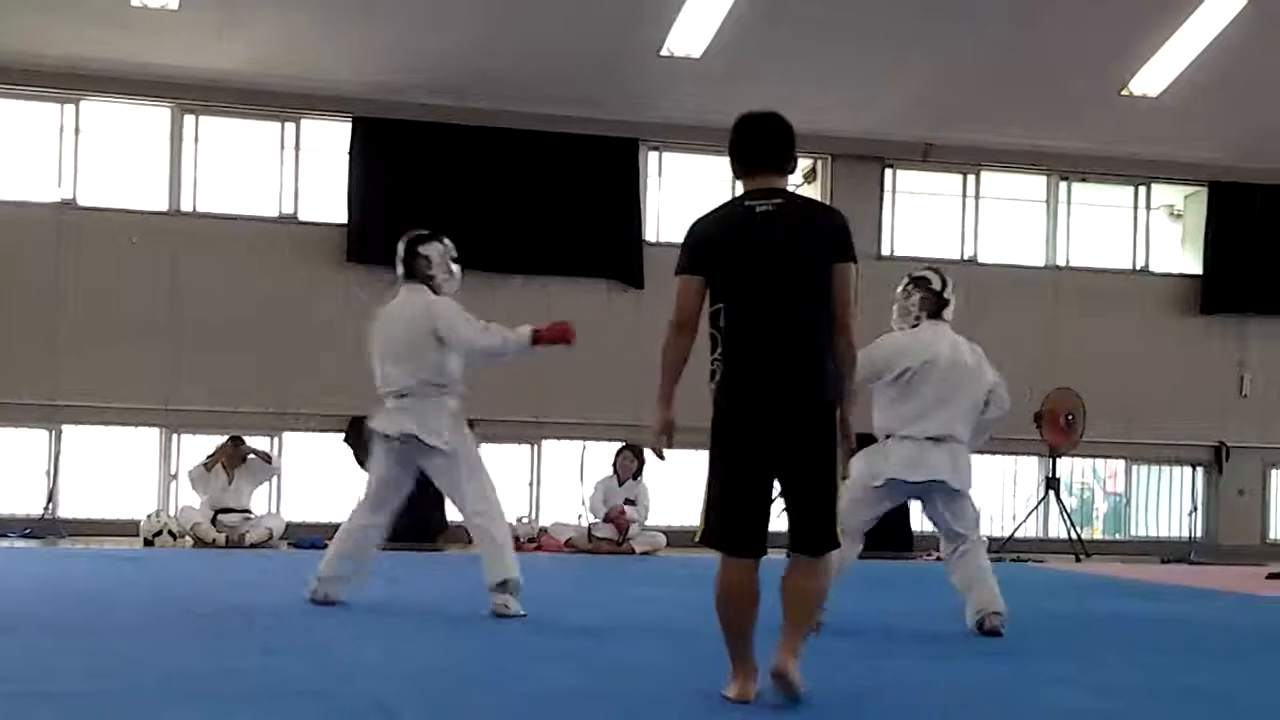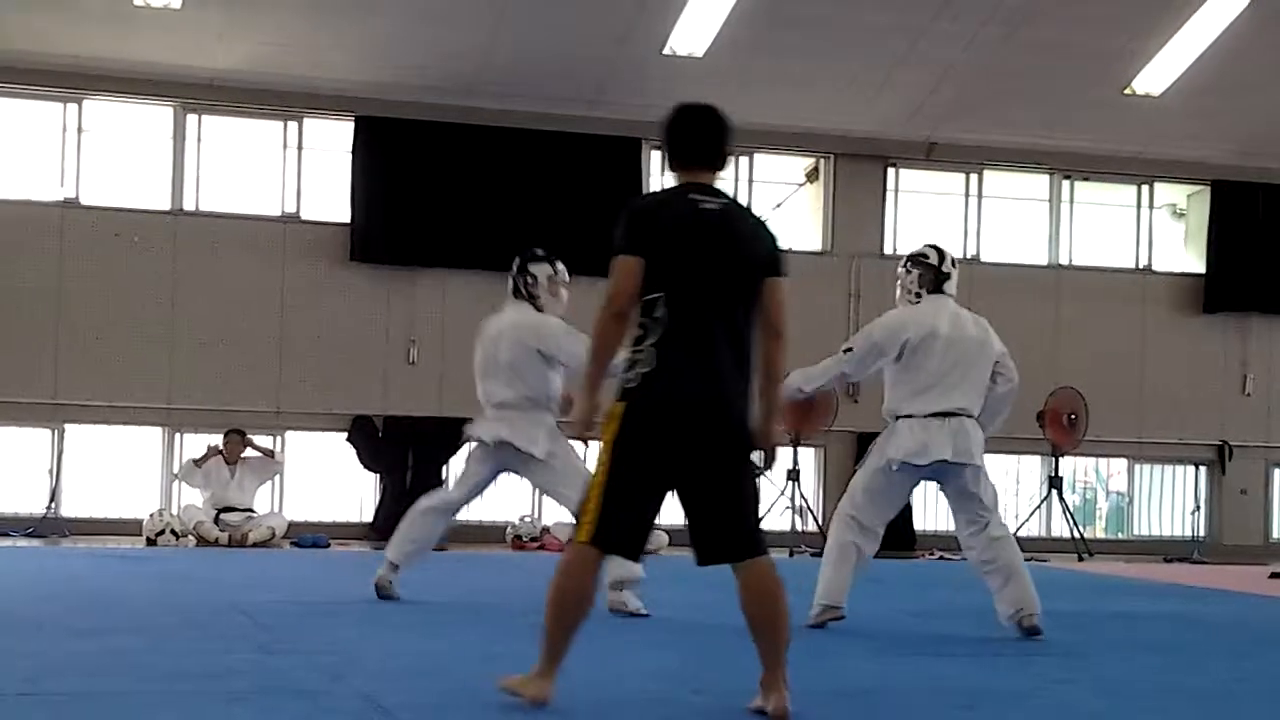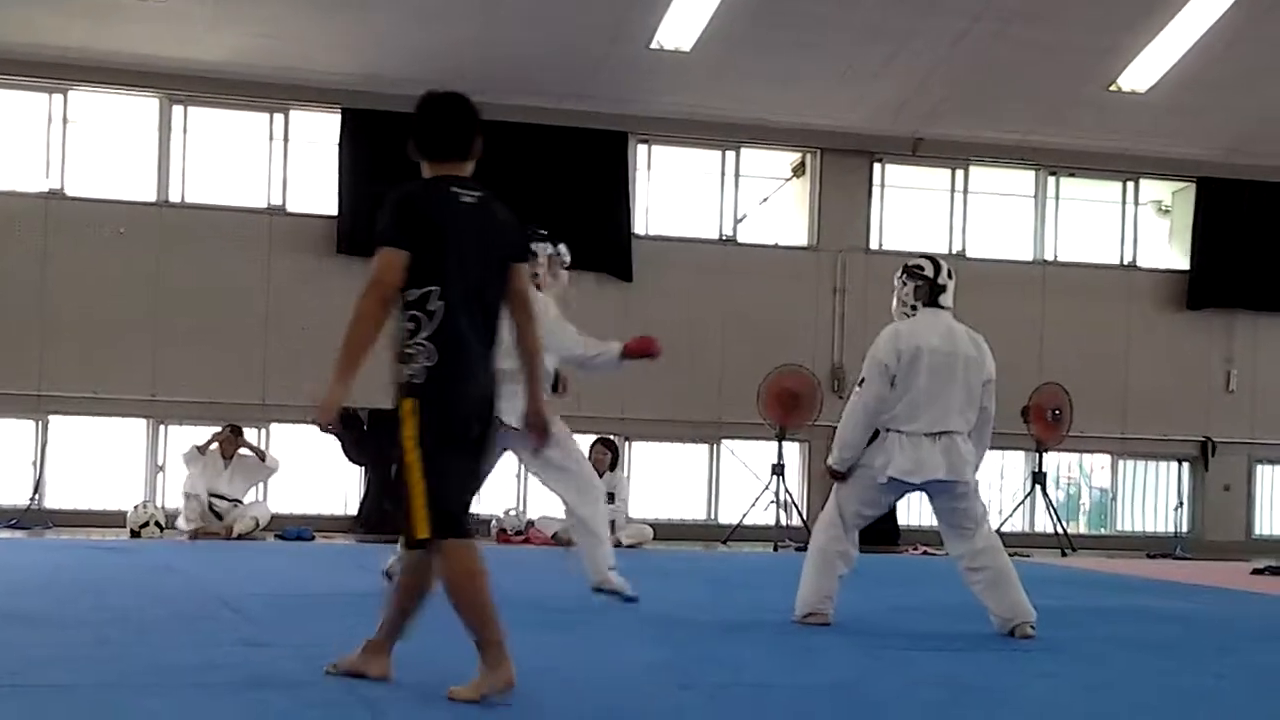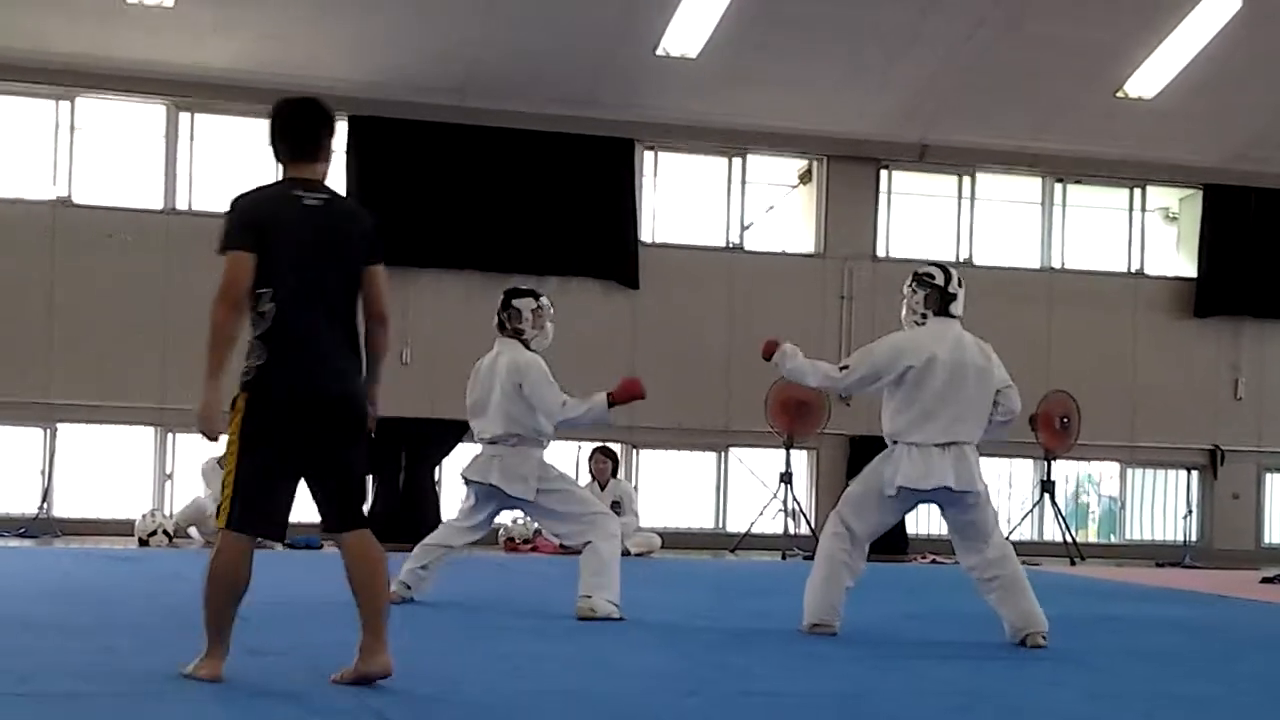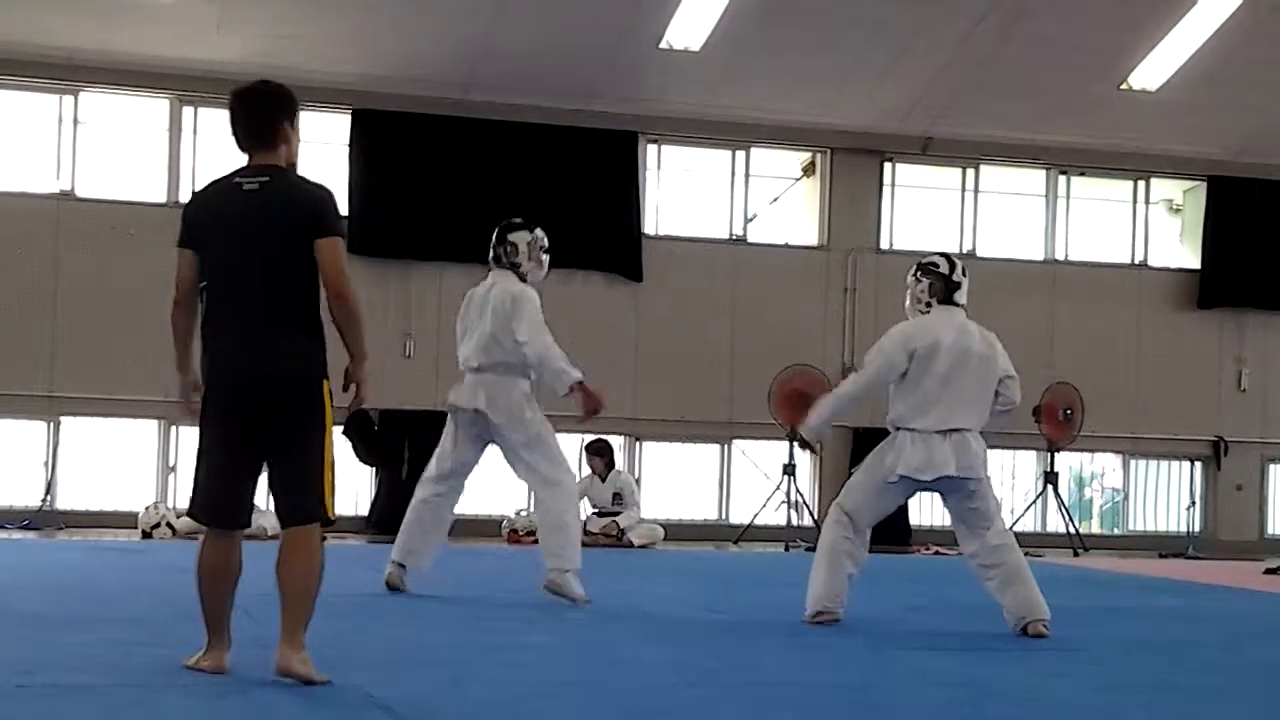
dt=0.7s
person 1, frame 1
left shoulder: (709, 230)
right shoulder: (829, 224)
left elbow: (682, 326)
right elbow: (843, 322)
left wrist: (664, 403)
right wrist: (841, 397)
left hip: (739, 408)
right hip: (811, 405)
left knee: (738, 551)
right knee: (811, 546)
left ankle: (742, 674)
right ankle: (788, 652)
person 1, frame 2
left shoulder: (646, 216)
right shoulder: (755, 232)
left elbow: (617, 313)
right elbow: (772, 333)
left wrist: (588, 394)
right wrist: (766, 417)
left hip: (652, 403)
right hip: (725, 412)
left knee: (592, 541)
right knee: (748, 552)
person 1, frame 3
left shoulder: (409, 204)
right shoulder: (500, 217)
left elbow: (377, 297)
right elbow: (523, 313)
left wrist: (339, 381)
right wrist: (535, 396)
left hip: (429, 390)
right hip: (477, 392)
left knee: (442, 536)
right knee: (431, 531)
left ankle: (495, 660)
right ankle: (378, 650)
person 1, frame 4
left shoulder: (255, 208)
right shoulder: (355, 220)
left elbow: (231, 299)
right elbow: (378, 314)
left wrist: (212, 385)
right wrist: (368, 382)
left hip: (272, 391)
right hip: (338, 393)
left knee: (238, 528)
right knee: (352, 524)
left ankle: (212, 655)
right ankle: (374, 650)
person 1, frame 5
left shoulder: (203, 204)
right shoulder: (312, 199)
left elbow: (184, 300)
right elbow: (339, 293)
left wrist: (185, 369)
right wrist: (357, 363)
left hip: (228, 380)
right hip: (298, 379)
left knee: (222, 523)
right knee: (303, 520)
left ankle: (215, 647)
right ankle: (293, 648)
person 2, frame 1
left shoulder: (902, 345)
right shoulder: (972, 353)
left elbow: (849, 375)
right elbow: (998, 404)
left hip: (898, 457)
right hip: (949, 463)
left knee: (838, 525)
right knee: (963, 540)
right ankle: (989, 611)
person 2, frame 2
left shoulder: (903, 321)
right shoulder: (979, 327)
left elbow: (847, 363)
right elbow: (1007, 382)
left wrist: (793, 383)
right wrist: (976, 427)
left hip: (910, 437)
right hip: (961, 440)
left knee: (856, 518)
right knee: (984, 526)
left ankle: (829, 603)
right ankle: (1024, 610)
person 2, frame 3
left shoulder: (896, 337)
right shoulder: (975, 344)
left elbow: (867, 403)
right elbow: (983, 415)
left wrist: (841, 458)
right wrist: (970, 464)
left hip: (898, 452)
right hip: (952, 456)
left knee: (838, 518)
right knee: (974, 537)
left ankle: (815, 606)
right ankle: (1018, 617)
person 2, frame 4
left shoulder: (905, 345)
right shoulder: (982, 352)
left elbow: (840, 378)
right elbow: (1008, 406)
left wrist: (786, 356)
left hip: (906, 463)
right hip: (959, 466)
left knee: (845, 530)
right knee: (987, 548)
left ankle: (820, 617)
right ankle: (1030, 628)
person 2, frame 5
left shoulder: (909, 333)
right shoulder: (986, 341)
left elbow: (860, 385)
right elbow: (1009, 396)
left wrist: (813, 424)
left hip: (909, 450)
right hip: (963, 453)
left knee: (847, 519)
right knee: (989, 535)
left ankle: (824, 606)
right ankle: (1031, 616)
person 3, frame 1
left shoulder: (385, 315)
right shoulder: (439, 309)
right elbow: (480, 340)
right wrist: (539, 335)
left hip: (394, 422)
right hip: (437, 421)
left knee: (373, 509)
right knee: (482, 507)
left ankle: (324, 583)
right ankle: (502, 590)
person 3, frame 2
left shoulder: (491, 327)
right shoulder: (541, 327)
right elbow: (591, 357)
left hip: (494, 431)
right hip: (533, 435)
left knee: (447, 501)
left ankle: (389, 570)
right ankle: (619, 588)
person 3, frame 3
right shoulder: (533, 302)
right elbow: (571, 348)
left wrist: (546, 376)
right wrist: (624, 350)
right hip: (520, 407)
right knee: (584, 487)
right ankle: (603, 572)
person 3, frame 4
left shoulder: (483, 365)
right shoulder: (526, 363)
right elbow: (561, 412)
right wrist: (613, 398)
left hip: (487, 465)
right hip: (523, 467)
left knee: (458, 529)
right knee: (602, 525)
left ankle: (402, 585)
right ankle: (594, 599)
person 3, frame 5
left shoulder: (474, 296)
right shoulder: (520, 295)
right elbow: (538, 346)
right wrist: (577, 385)
left hip: (471, 396)
right hip: (508, 399)
left knee: (439, 482)
right knee: (556, 482)
left ankle: (399, 566)
right ankle: (562, 572)
